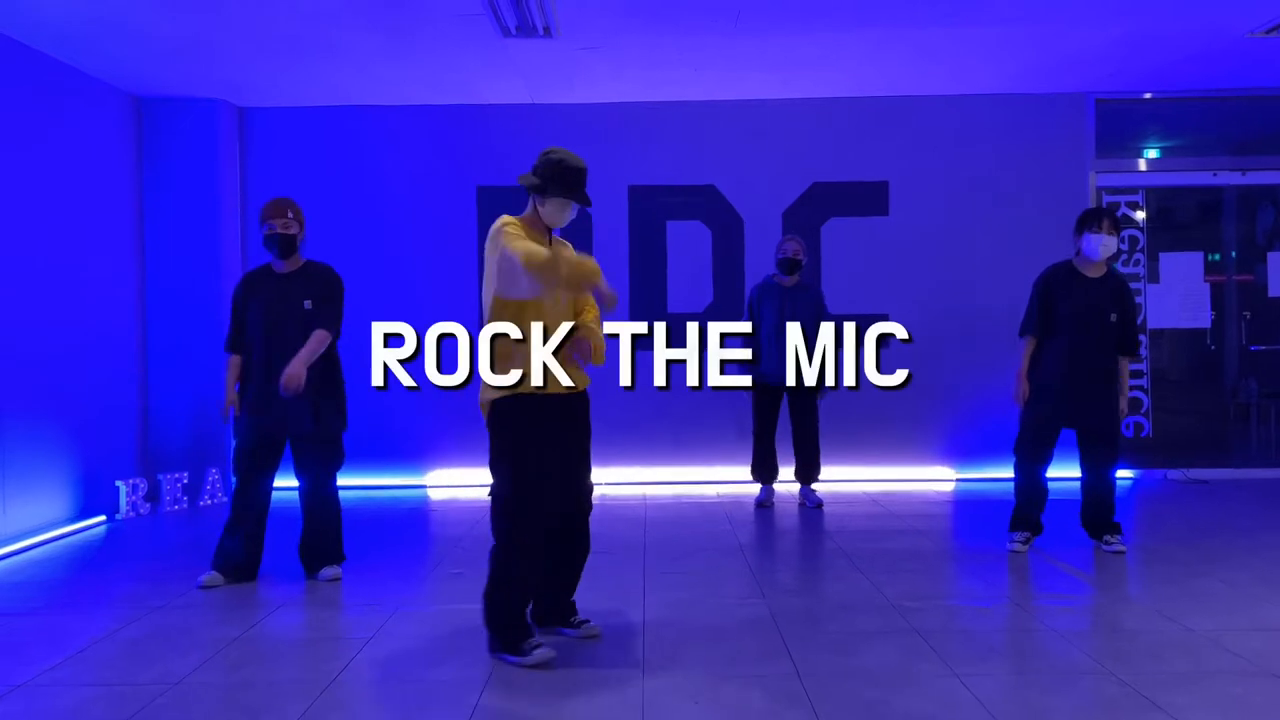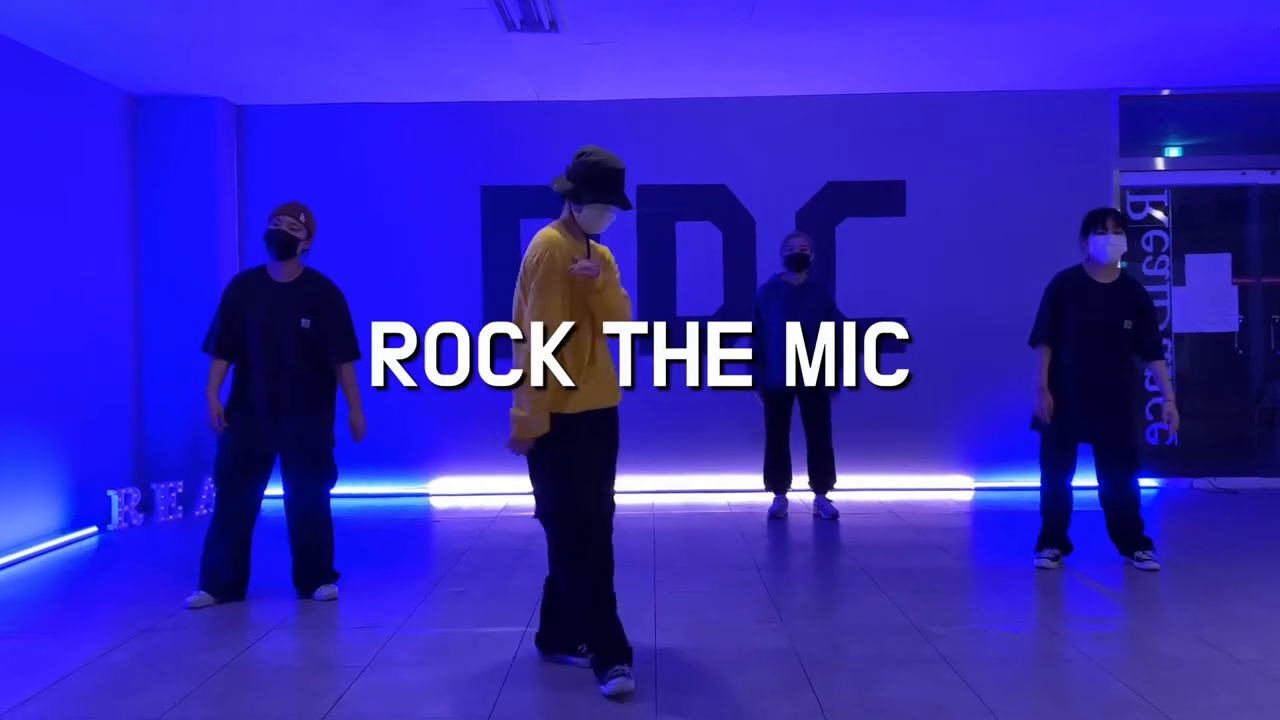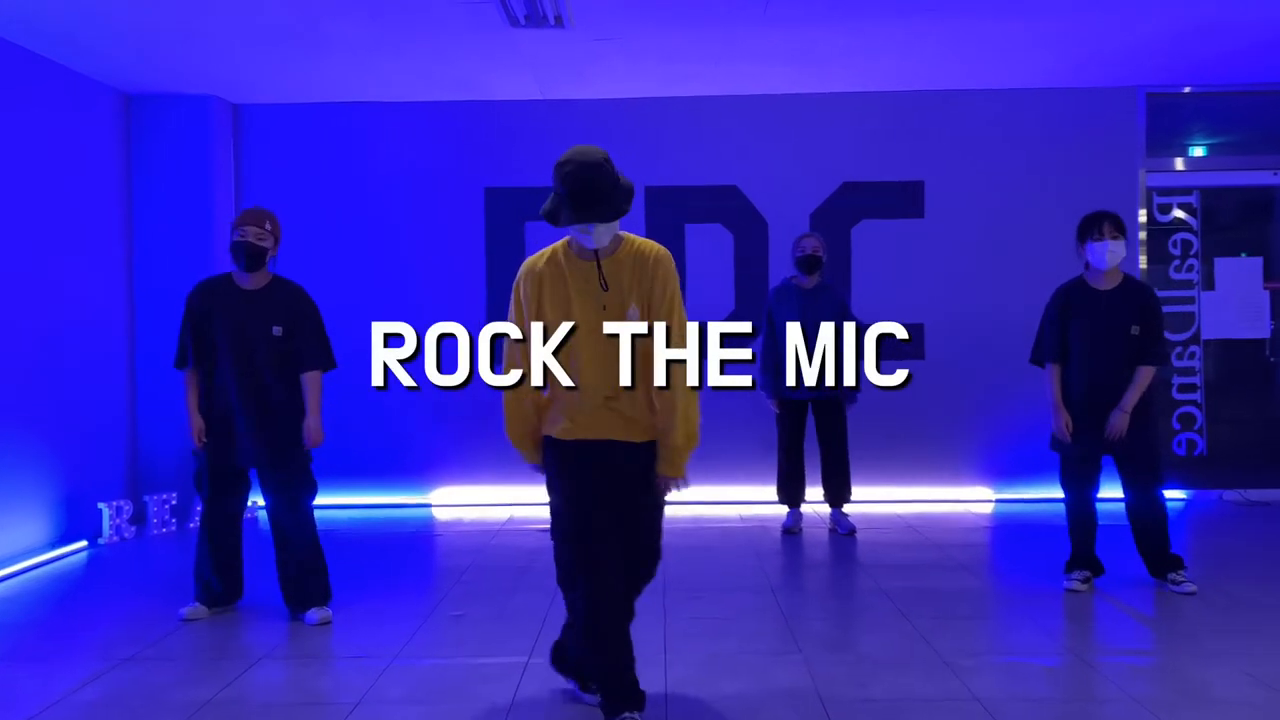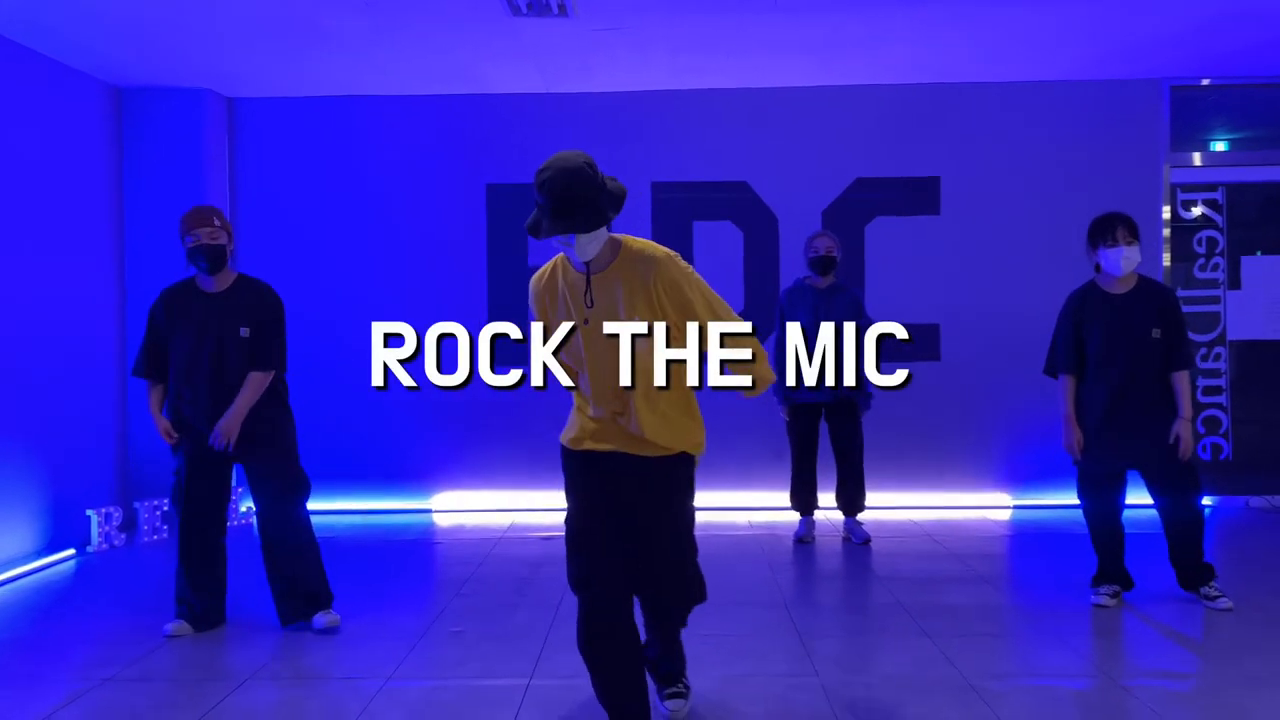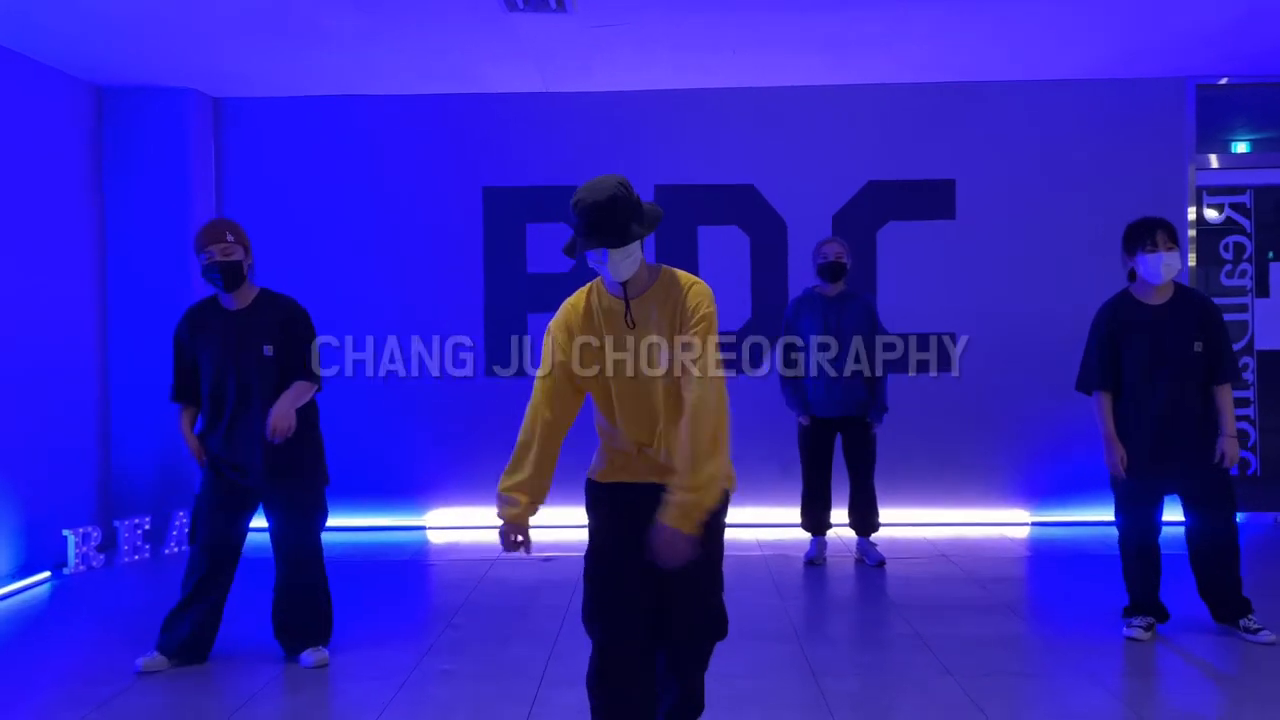
dt=0.4s
person 1, frame 1
left shoulder: (564, 252)
right shoulder: (507, 233)
left elbow: (583, 311)
right elbow: (530, 266)
left wrist: (587, 340)
right wrist: (590, 279)
left hip: (567, 396)
right hip: (517, 399)
left knee: (571, 510)
right knee: (522, 516)
person 1, frame 2
left shoulder: (600, 256)
right shoulder: (551, 247)
left elbow: (619, 320)
right elbow: (540, 339)
left wrist: (597, 282)
right wrist: (528, 418)
left hip: (596, 411)
right hip: (557, 420)
left knee: (587, 532)
right knee: (581, 537)
left ankle: (560, 636)
right ankle: (609, 652)
person 1, frame 3
left shoulder: (653, 260)
right shoulder: (537, 273)
left elbow: (673, 361)
right elbow: (522, 368)
left wrist: (674, 451)
right wrist: (528, 443)
left hip: (642, 443)
right hip: (571, 443)
left knee: (636, 565)
right knee: (592, 575)
left ankle: (579, 661)
person 1, frame 4
left shoulder: (657, 266)
right shoulder: (545, 286)
left elbow: (722, 328)
left wrist: (756, 374)
left hip: (664, 451)
right hip: (589, 453)
left knee: (669, 585)
right knee: (600, 601)
left ankle: (667, 669)
person 1, frame 5
left shoulder: (689, 297)
right shoulder: (575, 314)
left elbow: (705, 400)
right elbow: (546, 410)
left wrist: (689, 501)
right wrist: (518, 498)
left hip: (691, 494)
right hip: (619, 487)
left knee: (689, 635)
right knee: (616, 638)
person 2, frame 1
left shoulder: (324, 279)
right shoulder: (250, 285)
left elbow: (325, 332)
right elbow: (238, 345)
left wrist: (301, 363)
right wrist: (230, 387)
left hip: (315, 401)
right hip: (260, 402)
left knee: (318, 482)
right knee: (250, 483)
left ankle: (324, 559)
person 2, frame 2
left shoulder: (323, 293)
right shoulder: (242, 287)
left elbow: (341, 358)
right elbow: (223, 348)
left wrist: (355, 409)
right wrist: (213, 395)
left hip: (306, 414)
right hip: (249, 411)
left knee: (308, 498)
right knee: (234, 496)
left ankle: (317, 578)
right ankle: (220, 584)
person 2, frame 3
left shoulder: (294, 300)
right shoulder: (205, 296)
left elbow: (311, 366)
right elbow: (193, 363)
left wrist: (312, 416)
right wrist: (194, 412)
left hip: (279, 426)
right hip: (221, 424)
left knee: (291, 510)
right knee: (218, 510)
left ankle: (309, 598)
right ankle: (215, 593)
person 2, frame 4
left shoulder: (261, 298)
right shoulder: (170, 303)
left elbow: (266, 367)
right elbow: (155, 368)
left wrist: (235, 416)
right wrist: (157, 412)
left hip: (262, 426)
right hip: (196, 430)
left knee: (284, 512)
right knee: (197, 521)
left ankle: (311, 604)
right ankle: (197, 612)
person 2, frame 5
left shoulder: (286, 313)
right shoulder: (194, 322)
left elbow: (310, 377)
right elbow: (188, 389)
left wrist: (288, 404)
right wrist: (188, 431)
left hip: (287, 453)
right hip: (225, 453)
left knee: (298, 544)
right knee: (210, 547)
left ankle: (306, 638)
right ankle: (181, 644)
person 3, frame 1
left shoulder: (1119, 287)
right shoulder: (1053, 278)
left elbow: (1124, 348)
right elbow: (1032, 331)
left wrist: (1123, 392)
right wrist: (1022, 375)
left hip: (1098, 388)
right hip: (1048, 384)
left knee: (1101, 460)
right knee: (1031, 456)
left ankle: (1102, 527)
right ankle: (1024, 526)
person 3, frame 2
left shoulder: (1134, 293)
right shoulder: (1064, 285)
left elbow: (1152, 350)
right elbow: (1045, 341)
left wrist: (1168, 397)
right wrist: (1042, 388)
left hip: (1114, 399)
right hip: (1064, 396)
left knee: (1120, 473)
right knee: (1056, 473)
left ankle: (1133, 543)
right ankle: (1052, 543)
person 3, frame 3
left shoulder: (1142, 297)
right shoulder: (1066, 297)
left elbow: (1150, 361)
right elbow: (1052, 359)
left wrist: (1125, 408)
right wrist: (1057, 408)
left hip: (1129, 412)
right hip: (1078, 414)
left knee: (1145, 489)
right knee: (1078, 492)
left ankle: (1165, 565)
right ankle: (1082, 564)
person 3, frame 4
left shoulder: (1161, 298)
right shoulder: (1080, 303)
left elbow: (1179, 364)
right elbow: (1066, 369)
left wrist: (1184, 417)
right wrist: (1070, 421)
left hip: (1157, 421)
right hip: (1099, 424)
left knee: (1182, 498)
right knee: (1100, 504)
left ankle: (1199, 577)
right ankle: (1111, 578)
person 3, frame 5
left shoulder: (1200, 308)
right shoulder: (1113, 314)
left elbow: (1221, 378)
right elbow: (1101, 385)
left wrist: (1228, 432)
right wrist: (1111, 440)
left hip: (1198, 439)
right hip: (1137, 443)
left knee: (1216, 524)
right knee: (1137, 528)
left ankle: (1232, 609)
right ankle: (1144, 609)
person 4, frame 1
left shoulder: (812, 294)
right shoulder: (760, 292)
right elbow: (750, 335)
right hip: (766, 377)
left knee: (806, 432)
right knee: (763, 432)
person 4, frame 2
left shoulder: (821, 294)
right shoulder: (767, 292)
left elbow: (834, 338)
right elbow: (757, 338)
right wrist: (758, 380)
right hip: (776, 381)
left knee: (819, 438)
right knee: (776, 439)
left ankle: (821, 496)
right ankle: (779, 496)
person 4, frame 3
left shoulder: (835, 298)
right shoulder: (778, 296)
left elbow: (847, 345)
right elbow: (769, 345)
left wrist: (848, 391)
right wrist: (770, 388)
left hip: (828, 389)
right hip: (790, 389)
left knee: (835, 450)
right knee: (790, 451)
left ankle: (837, 511)
right ankle: (793, 511)
person 4, frame 4
left shoulder: (850, 298)
right shoulder: (790, 297)
right elbow: (781, 349)
left wrist: (863, 395)
right wrist: (782, 394)
left hip: (842, 394)
right hip: (801, 395)
left knee: (850, 457)
right knee: (803, 458)
left ankle: (850, 519)
right ankle: (806, 519)
person 4, frame 5
left shoulder: (862, 307)
right shoulder: (800, 307)
left elbow: (875, 361)
right elbow: (789, 360)
left wrist: (878, 409)
right wrist: (797, 405)
left hip: (857, 409)
right hip: (815, 410)
left knee: (862, 475)
right knee: (815, 477)
left ankle: (864, 540)
right ankle: (818, 539)
